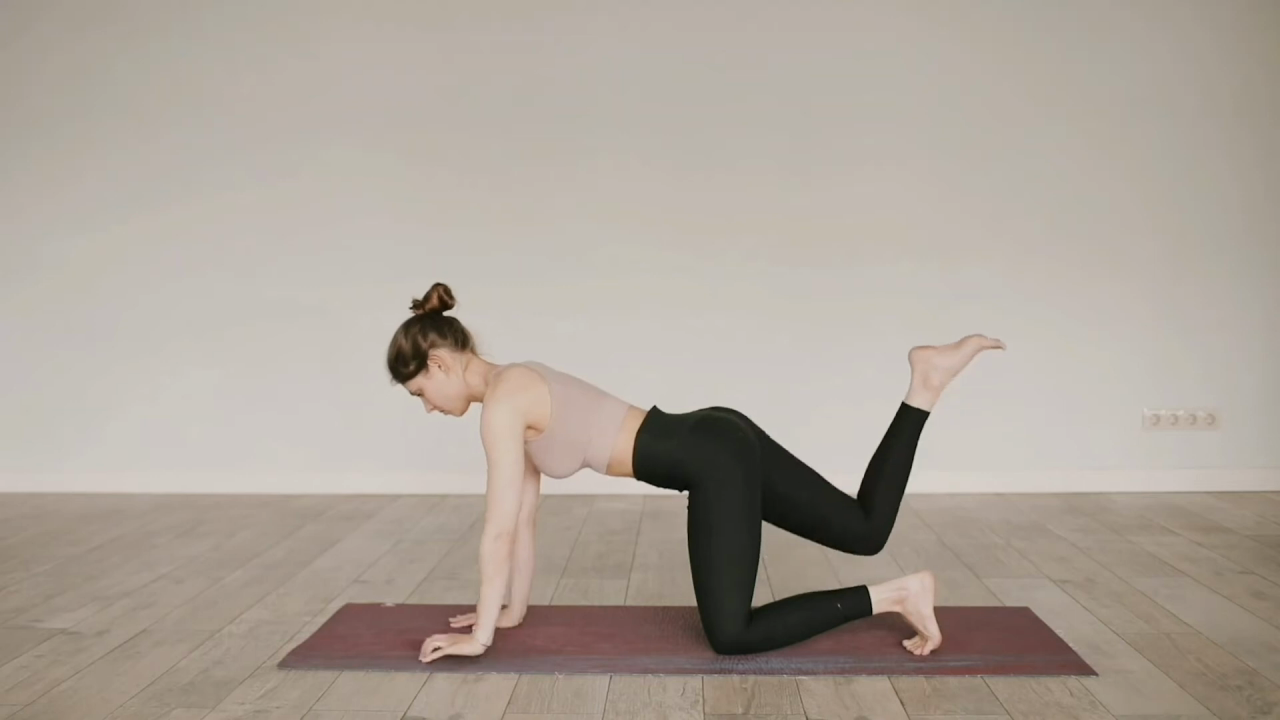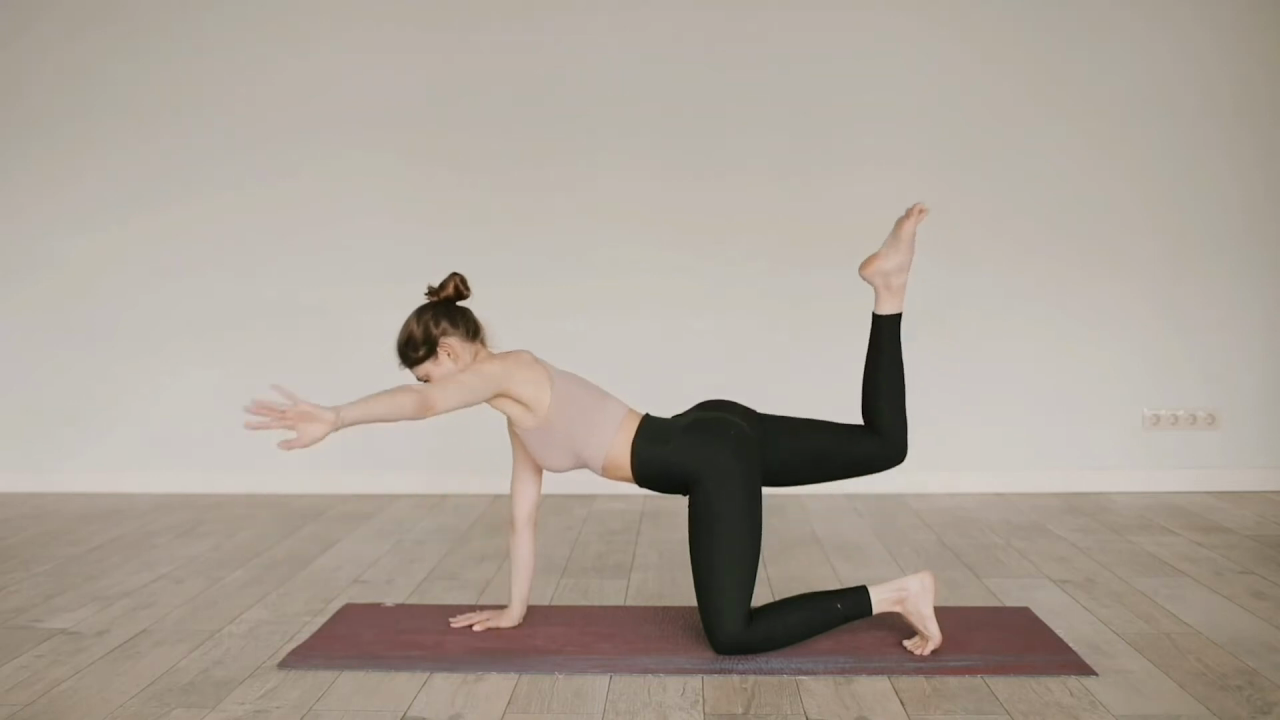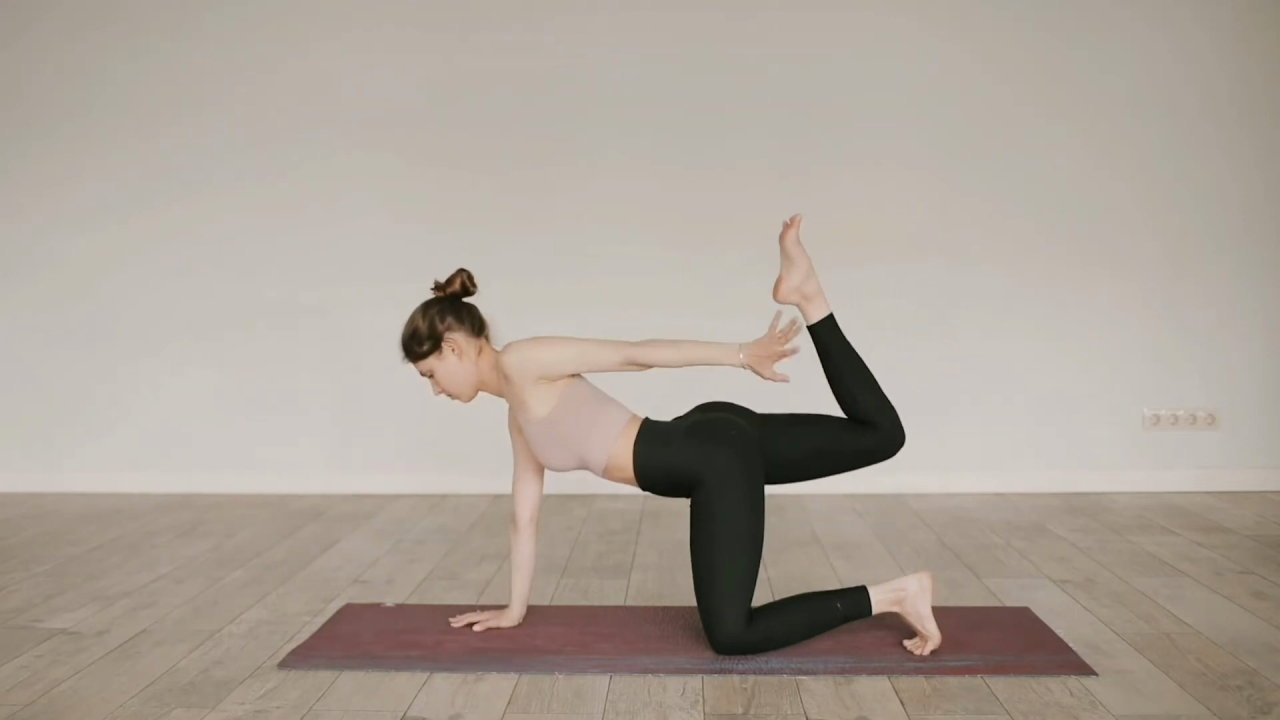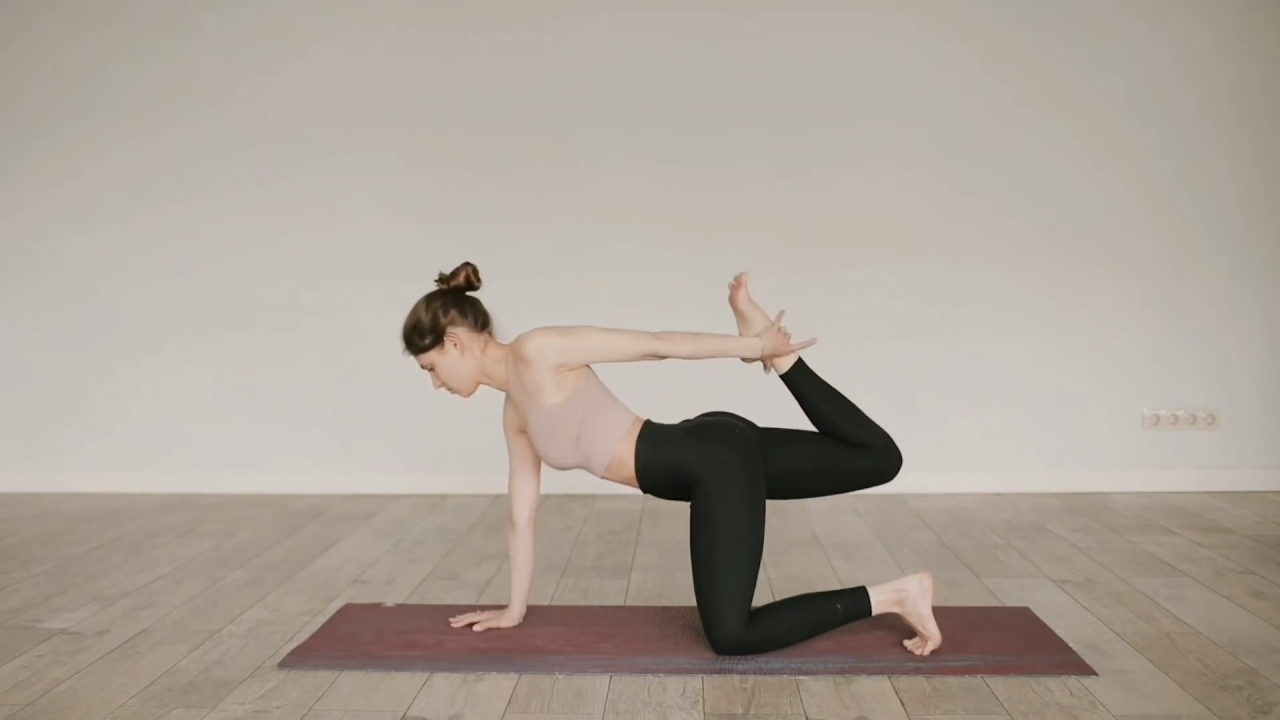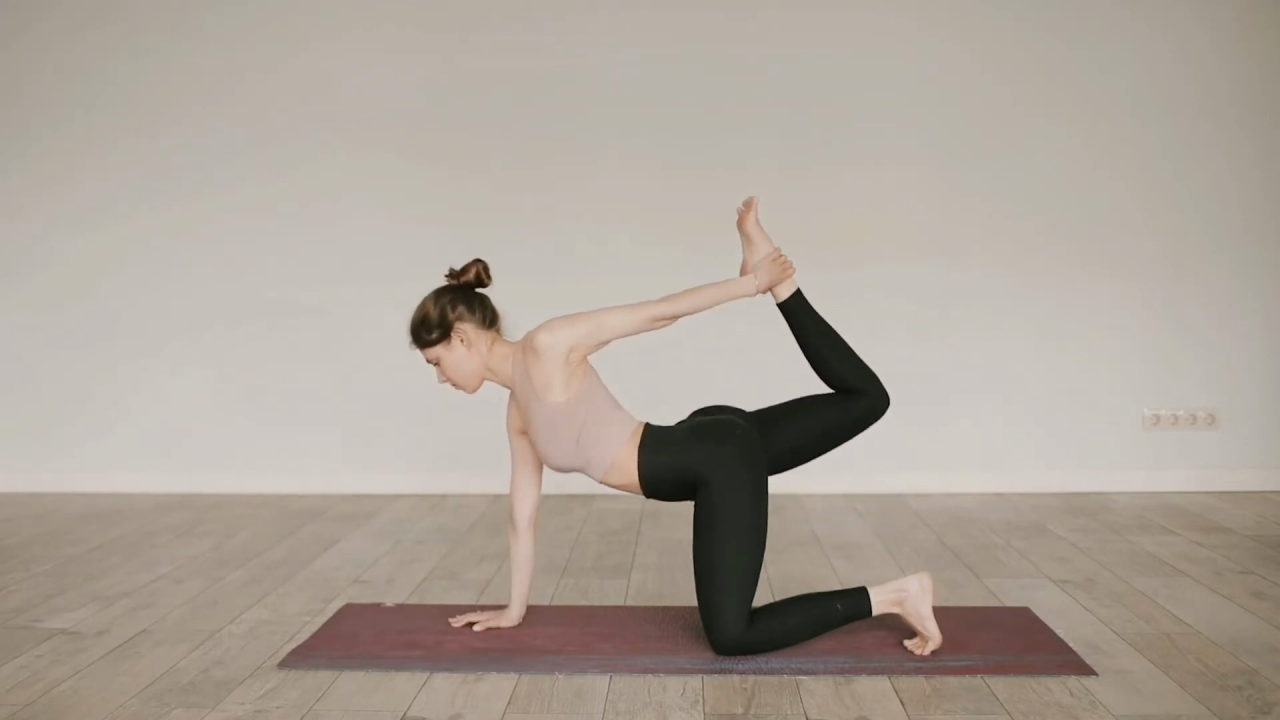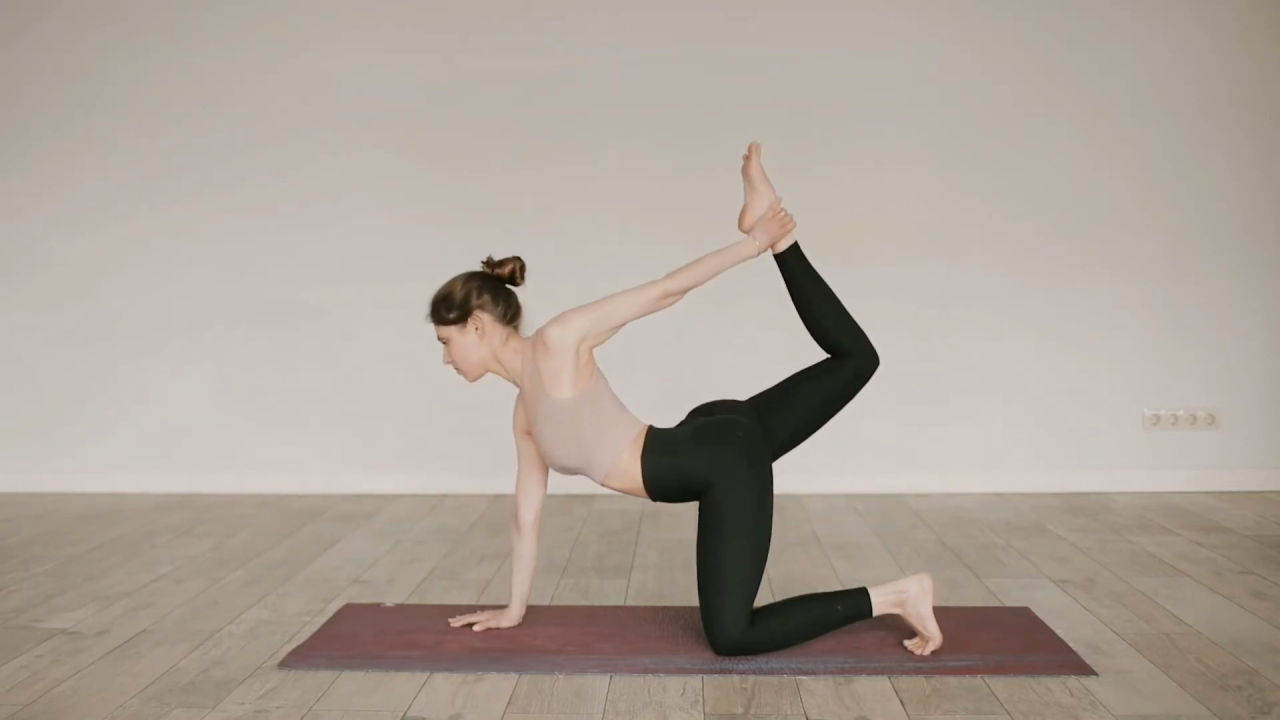
dt=0.7s
person 1, frame 1
left shoulder: (500, 401)
right shoulder: (515, 392)
left elbow: (499, 531)
right elbow: (524, 517)
left wrist: (481, 634)
right wrist: (514, 608)
left hip: (715, 461)
right hip: (721, 444)
left knee: (730, 635)
right knee: (865, 530)
left ankle: (892, 596)
right ankle: (922, 385)
person 1, frame 2
left shoulder: (510, 371)
right shoulder: (517, 401)
left elbow: (427, 404)
right elbow: (524, 512)
left wrist: (335, 417)
right wrist: (513, 608)
left hip: (714, 458)
right hip: (712, 437)
left knee: (728, 633)
right knee: (882, 446)
left ankle: (888, 595)
right ankle: (884, 286)
person 1, frame 3
left shoulder: (519, 363)
right shoulder: (519, 409)
left elbow: (631, 354)
right elbow: (525, 514)
left wrist: (740, 356)
right wrist: (514, 609)
left hip: (716, 456)
right hip: (713, 447)
left knee: (732, 636)
right knee: (881, 436)
left ankle: (891, 594)
person 1, frame 4
left shoulder: (536, 350)
right shoulder: (515, 409)
left elbow: (653, 344)
right elbow: (522, 515)
left wrist: (752, 347)
right wrist: (514, 608)
left hip: (717, 456)
right hip: (710, 458)
left knee: (730, 635)
left ankle: (891, 595)
person 1, frame 5
left shoulder: (547, 346)
right shoulder: (518, 410)
left elbow: (658, 313)
right elbow: (522, 516)
left wrist: (750, 284)
right wrist: (513, 609)
left hip: (719, 458)
right hip: (712, 453)
left knee: (731, 637)
left ankle: (889, 598)
person 1, frame 6
left shoulder: (557, 342)
right shoulder: (525, 411)
left elbow: (664, 291)
right elbow: (528, 515)
left wrist: (753, 245)
right wrist: (514, 609)
left hip: (724, 457)
right hip: (714, 447)
left knee: (732, 637)
left ankle: (891, 597)
